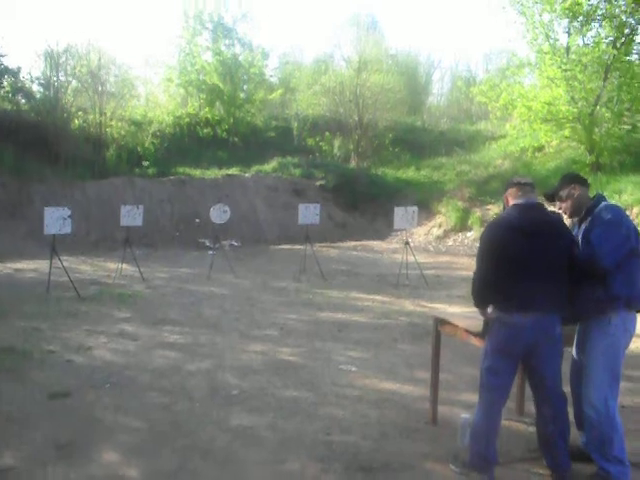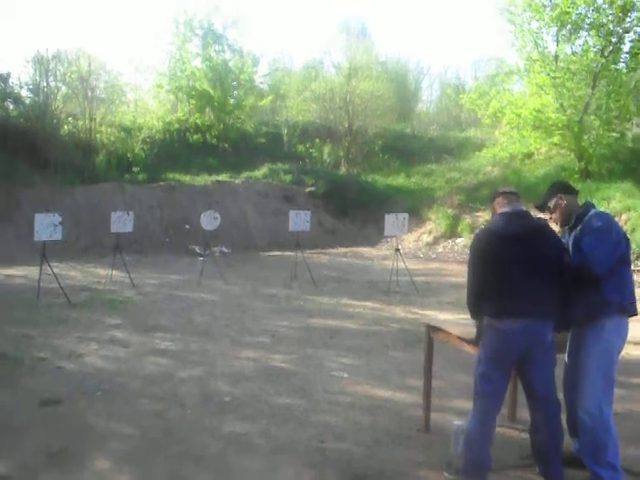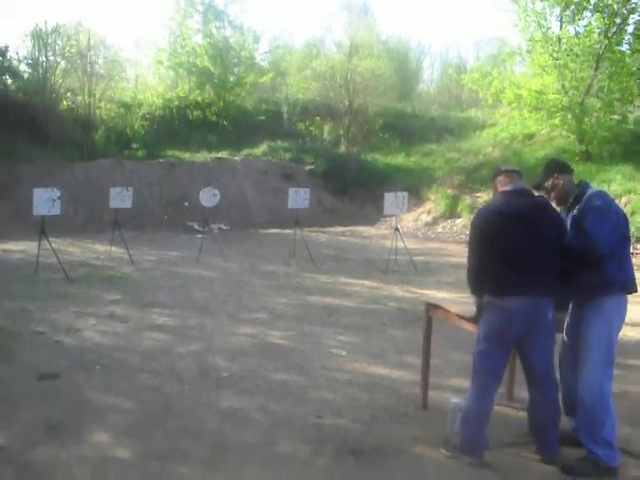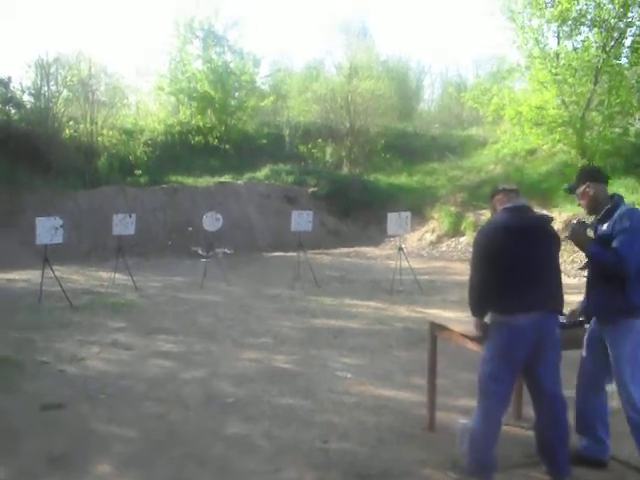
dt=0.7s
person 1, frame 1
left shoulder: (610, 217)
right shoulder: (584, 222)
left elbow: (599, 260)
right elbow: (583, 261)
left hip: (611, 315)
right hip: (592, 313)
left knee: (598, 395)
right knee: (582, 384)
right ankle: (591, 447)
person 1, frame 2
left shoulder: (599, 224)
right shoulder: (574, 229)
left elbow: (591, 266)
left hip: (605, 320)
right hip: (585, 319)
left knee: (592, 401)
right knee: (575, 390)
right ankle: (585, 452)
person 1, frame 3
left shoulder: (597, 202)
right shoulder: (571, 209)
left elbow: (595, 246)
left hip: (605, 299)
right hip: (582, 298)
left knee: (593, 378)
right knee: (571, 368)
right ankle: (581, 430)
person 1, frame 4
right shoulder: (602, 221)
left wrist: (587, 247)
right wrist: (584, 307)
right hip: (603, 317)
right knee: (588, 384)
right ankle: (592, 448)
person 2, frame 1
left shoulder: (498, 228)
right shoulder: (560, 229)
left elbow: (483, 276)
right elbow: (571, 274)
left wrist: (483, 306)
right wrist: (557, 309)
left hip: (510, 320)
right hip: (549, 321)
left knee: (492, 392)
right knee: (551, 394)
person 2, frame 2
left shoulder: (486, 237)
right shoulder: (549, 236)
left elbow: (476, 285)
right elbow: (560, 281)
left wrist: (478, 316)
right wrist: (549, 318)
left hip: (502, 326)
right hip: (541, 327)
left knee: (486, 399)
right knee: (544, 400)
person 2, frame 3
left shoulder: (488, 215)
right shoulder: (550, 214)
left elbow: (476, 261)
right elbow: (560, 258)
left wrist: (479, 294)
left hip: (503, 303)
right hip: (541, 304)
left knee: (485, 375)
right knee: (543, 377)
left ankle: (470, 444)
right ankle: (549, 447)
person 2, frame 4
left shoulder: (491, 231)
right shoulder: (547, 229)
left elbow: (480, 279)
right elbow: (550, 274)
left wrist: (479, 314)
left hip: (510, 320)
right hip: (546, 318)
left knee: (493, 395)
right knee: (549, 394)
